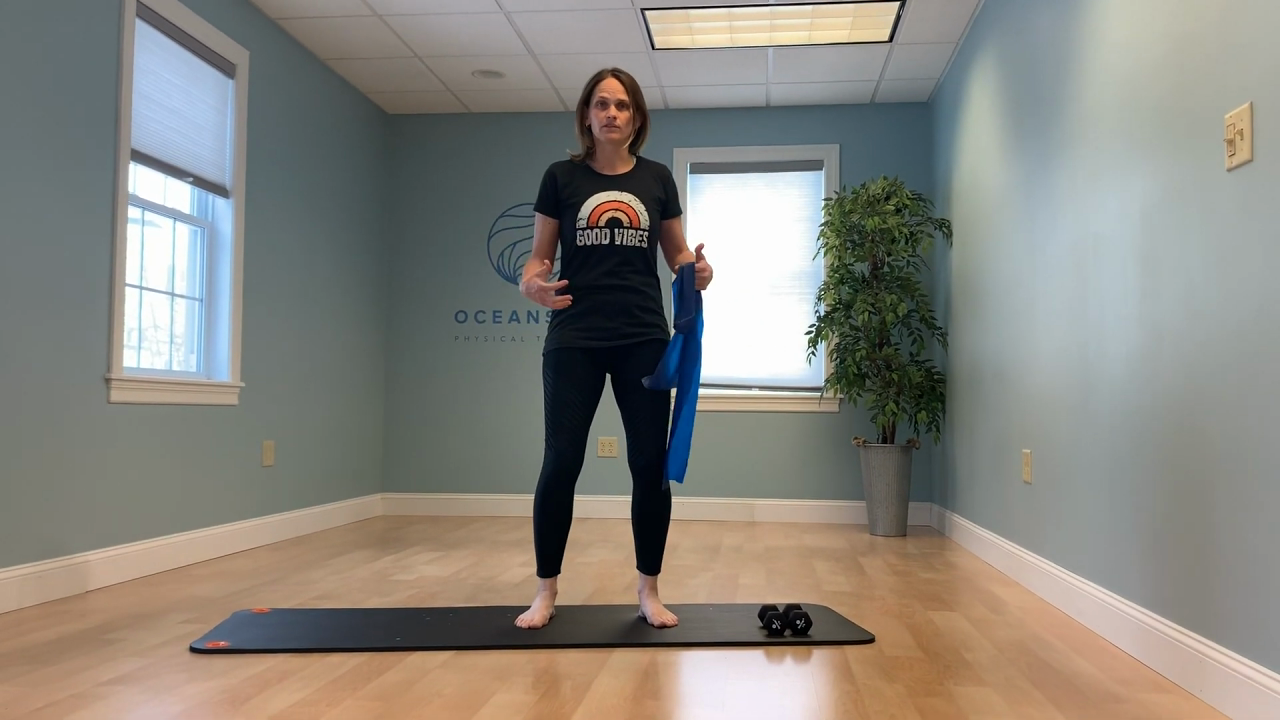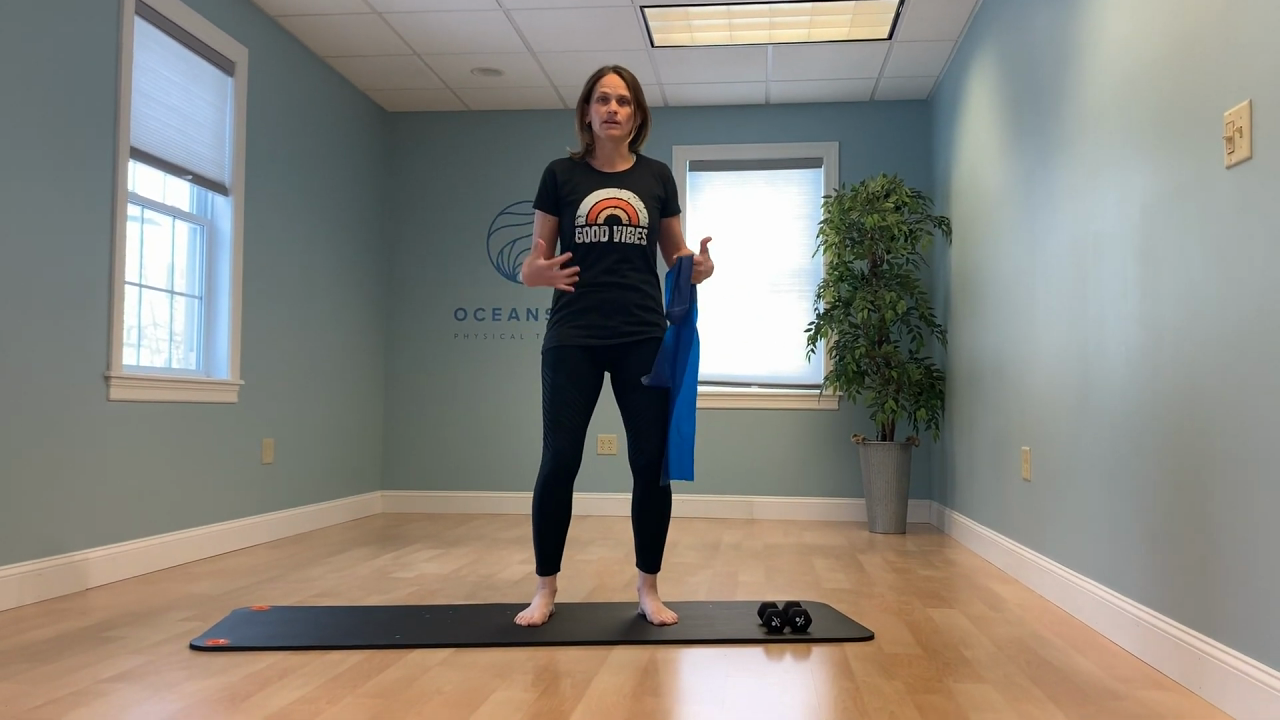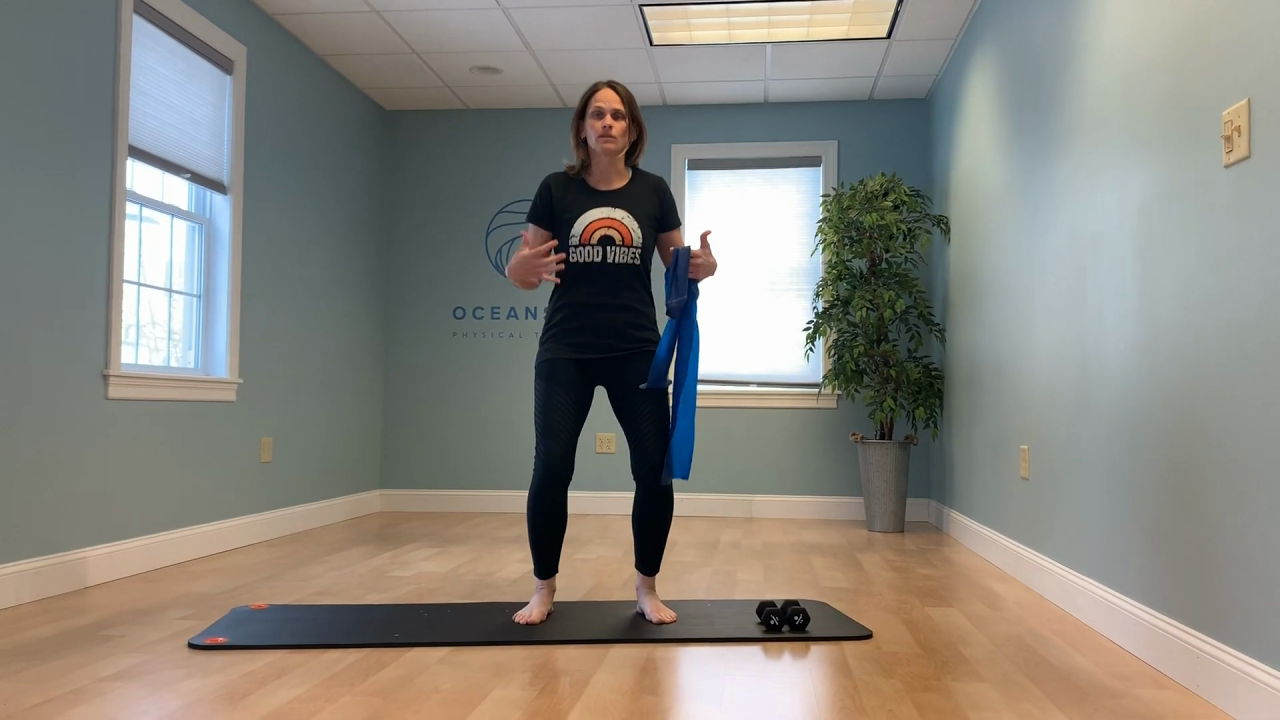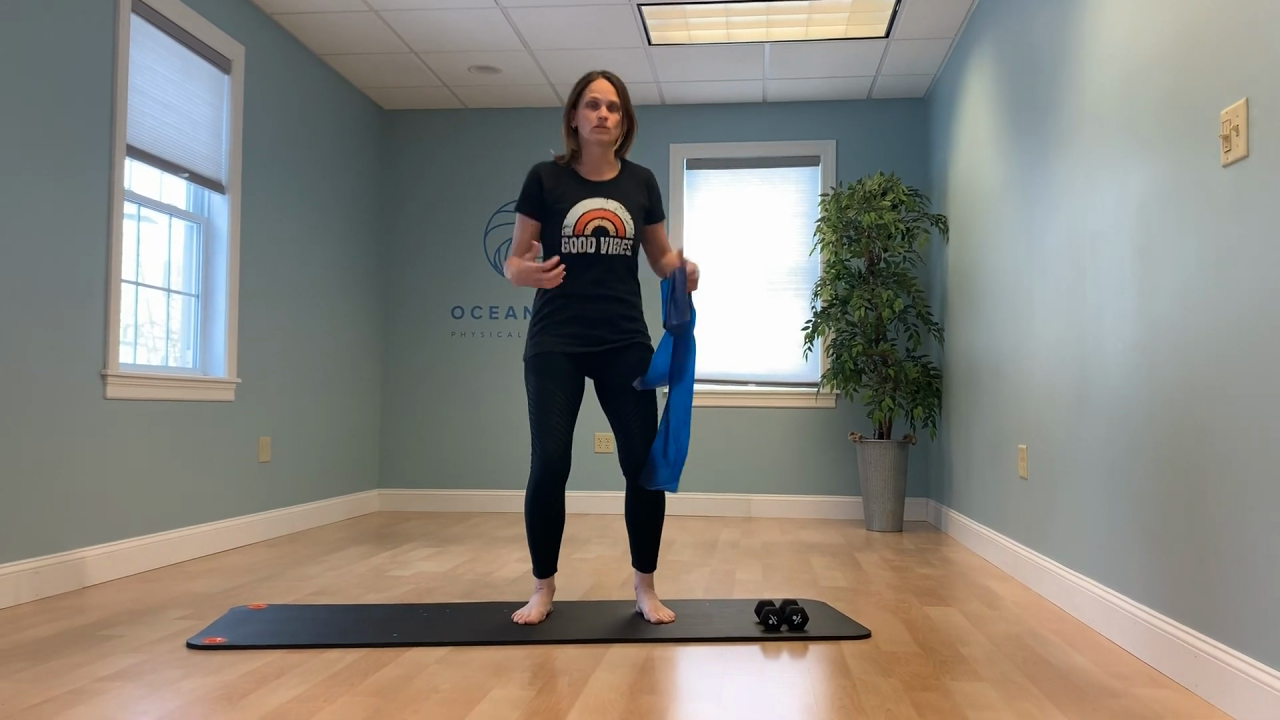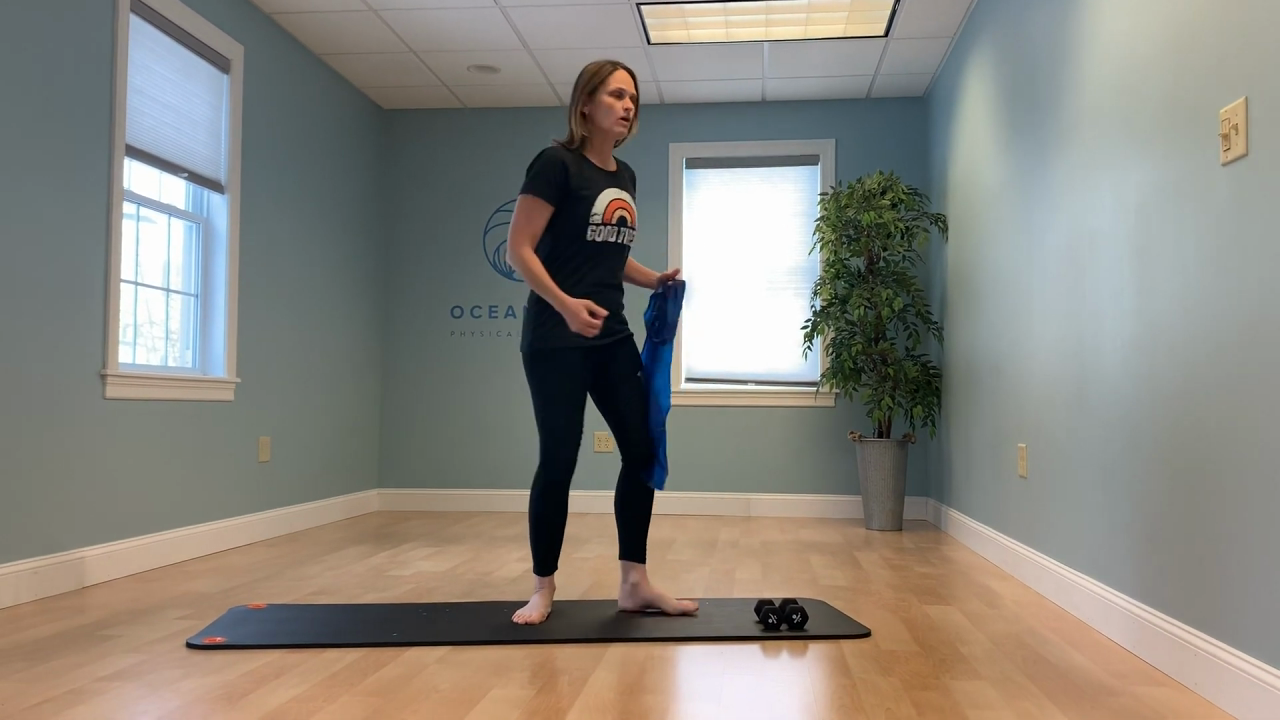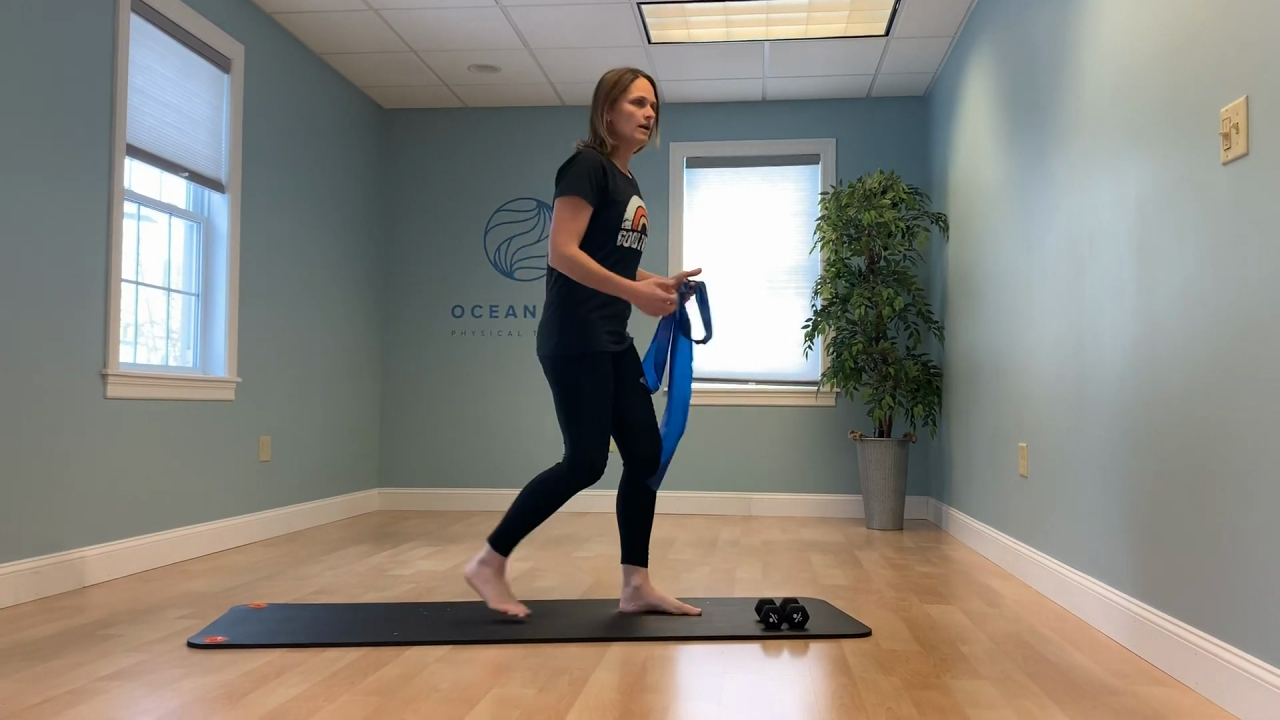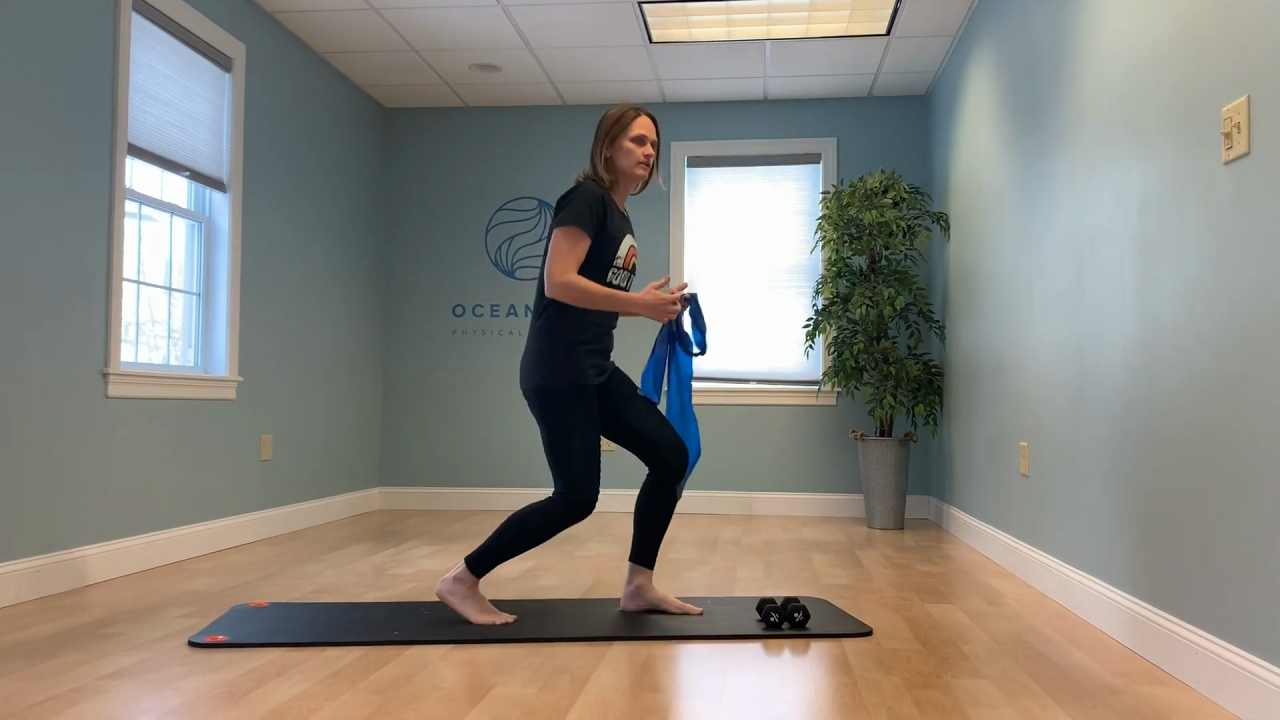
dt=0.3s
person 1, frame 1
left shoulder: (657, 178)
right shoulder: (561, 177)
left elbow: (676, 252)
right elbow: (540, 255)
left wrist: (697, 270)
right wrist: (531, 285)
left hip: (643, 340)
right hip: (574, 340)
left knee: (650, 463)
right knee: (561, 462)
left ankle: (649, 591)
right ankle: (545, 592)
person 1, frame 2
left shoulder: (657, 176)
right shoulder: (561, 174)
left elbow: (674, 250)
right elbow: (538, 252)
left wrist: (698, 264)
right wrist: (533, 272)
left hip: (643, 338)
right hip: (572, 337)
left knee: (652, 461)
right knee: (559, 460)
left ankle: (648, 590)
right ankle: (545, 590)
person 1, frame 3
left shoulder: (653, 191)
right shoulder: (556, 189)
left elbow: (676, 264)
right elbow: (525, 271)
left wrist: (702, 267)
right wrist: (520, 269)
left hip: (636, 350)
right hip: (565, 351)
left knee: (656, 469)
right knee: (551, 468)
left ankle: (647, 589)
right ankle: (544, 589)
person 1, frame 4
left shoulder: (641, 182)
right shoulder: (545, 179)
left elbow: (661, 257)
right elbow: (515, 261)
left wrist: (685, 271)
right wrist: (523, 273)
left hip: (625, 344)
right hip: (554, 344)
left knee: (643, 463)
right knee: (549, 465)
left ankle: (645, 587)
right ankle: (543, 588)
person 1, frame 5
left shoulder: (624, 175)
right shoulder: (555, 163)
right elbow: (519, 249)
left wrist: (655, 279)
right wrist: (563, 304)
left hip: (611, 337)
right hip: (555, 338)
left knee: (642, 450)
right knee: (559, 457)
left ankle: (635, 583)
right ankle: (543, 589)
person 1, frame 6
left shoulder: (626, 180)
right shoulder: (587, 166)
right elbow: (563, 252)
left wrist: (659, 283)
right wrist: (634, 293)
left hip: (610, 339)
right hip: (574, 339)
left knee: (646, 453)
right knee: (585, 461)
left ankle: (636, 585)
right ankle: (489, 562)
person 1, frame 7
left shoulder: (620, 216)
right shoulder: (586, 198)
right elbow: (557, 282)
left wrist: (655, 303)
right wrist: (637, 303)
left hip: (596, 371)
right hip: (558, 370)
left knee: (671, 457)
right knee: (576, 498)
left ankle: (639, 585)
right ankle: (462, 580)
